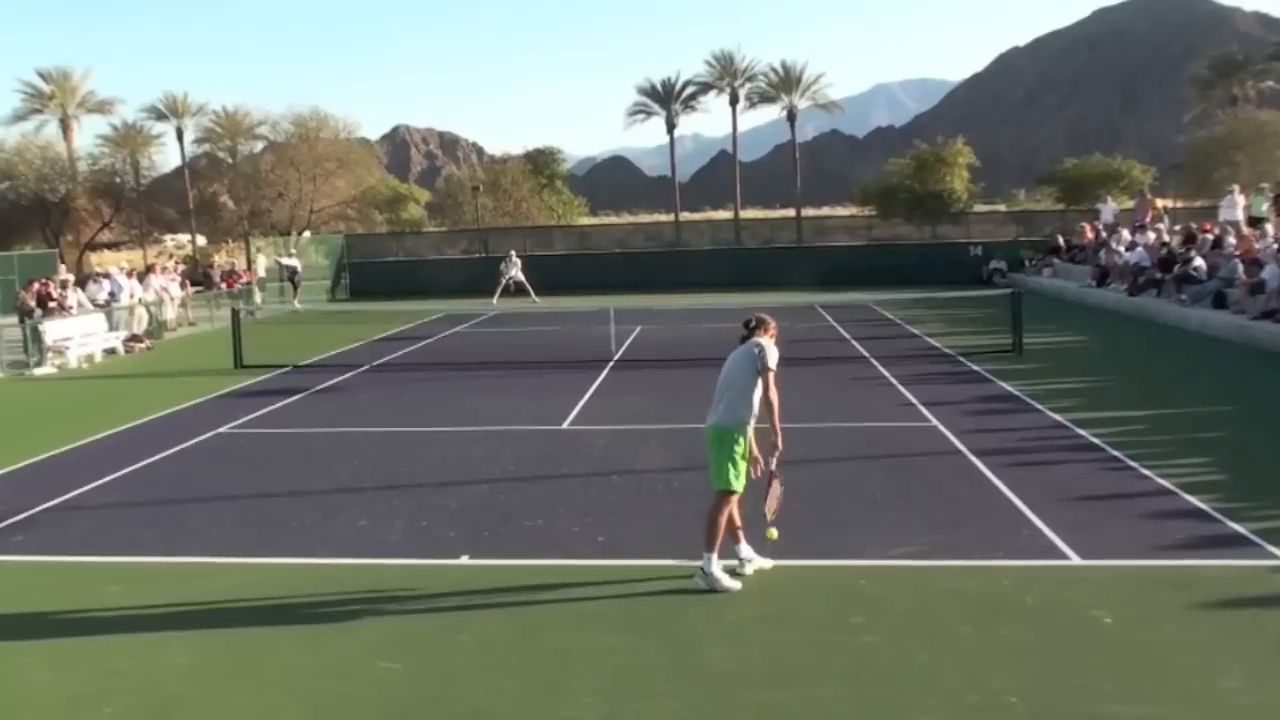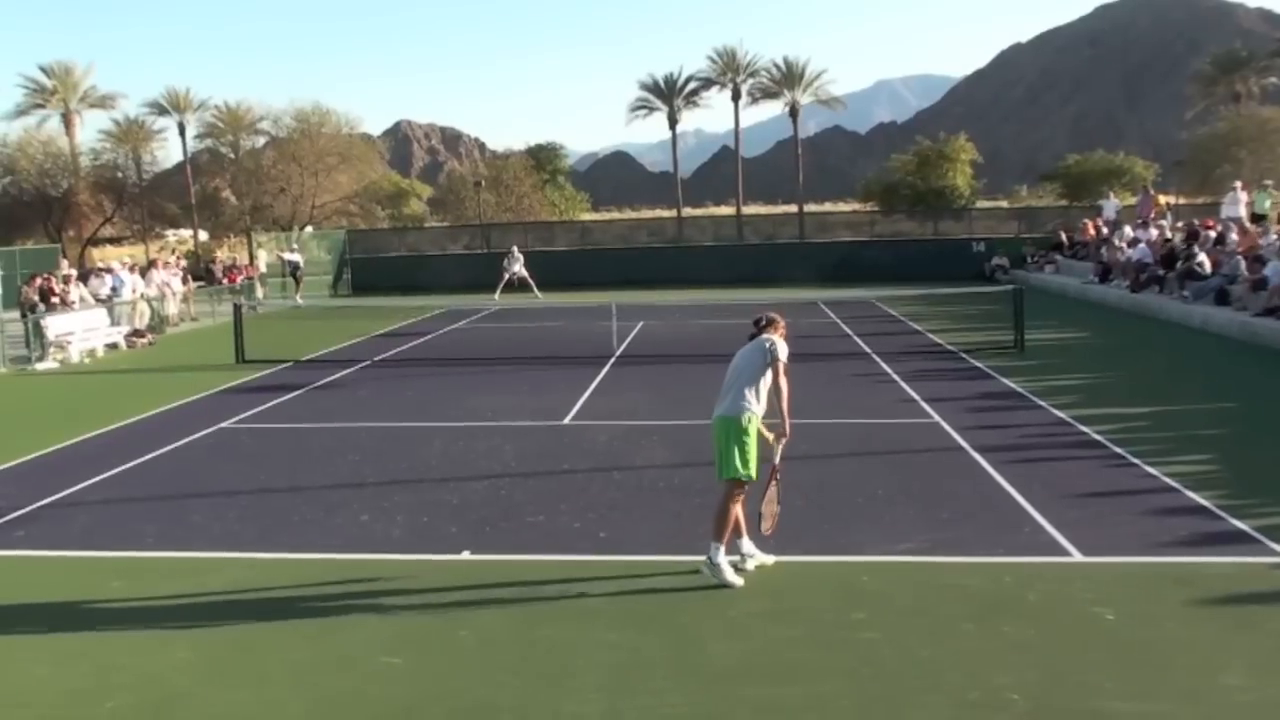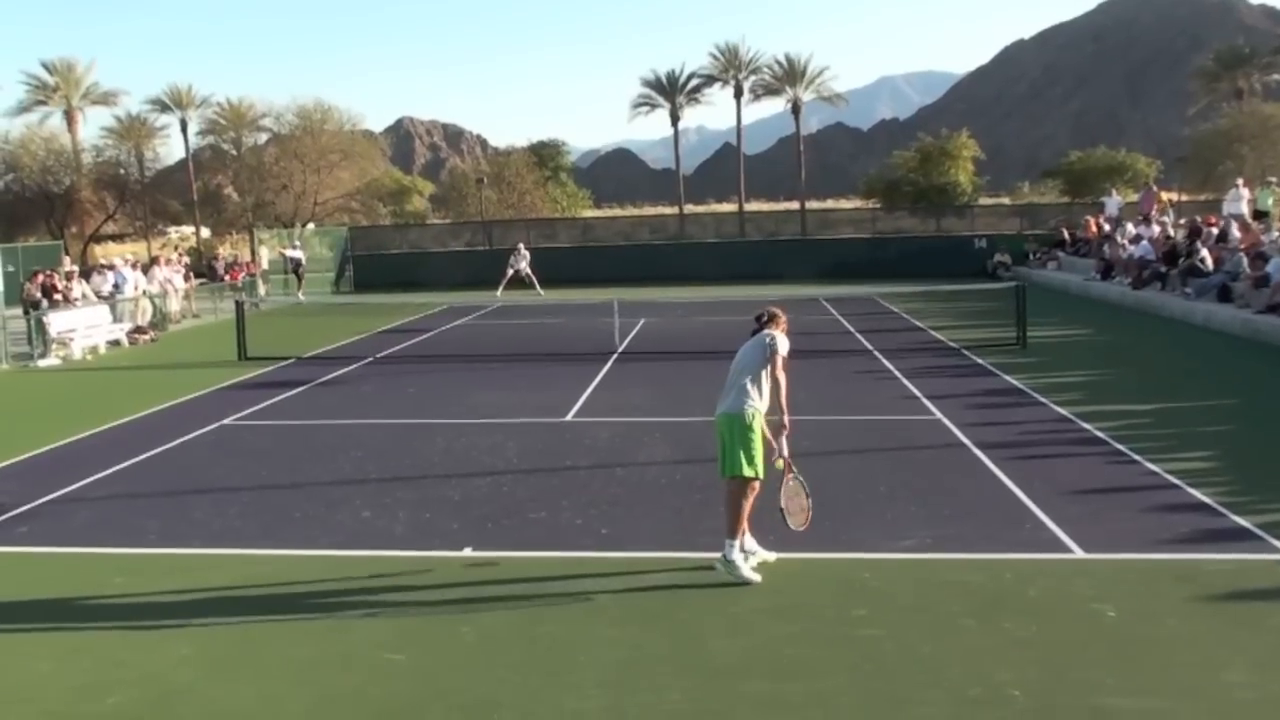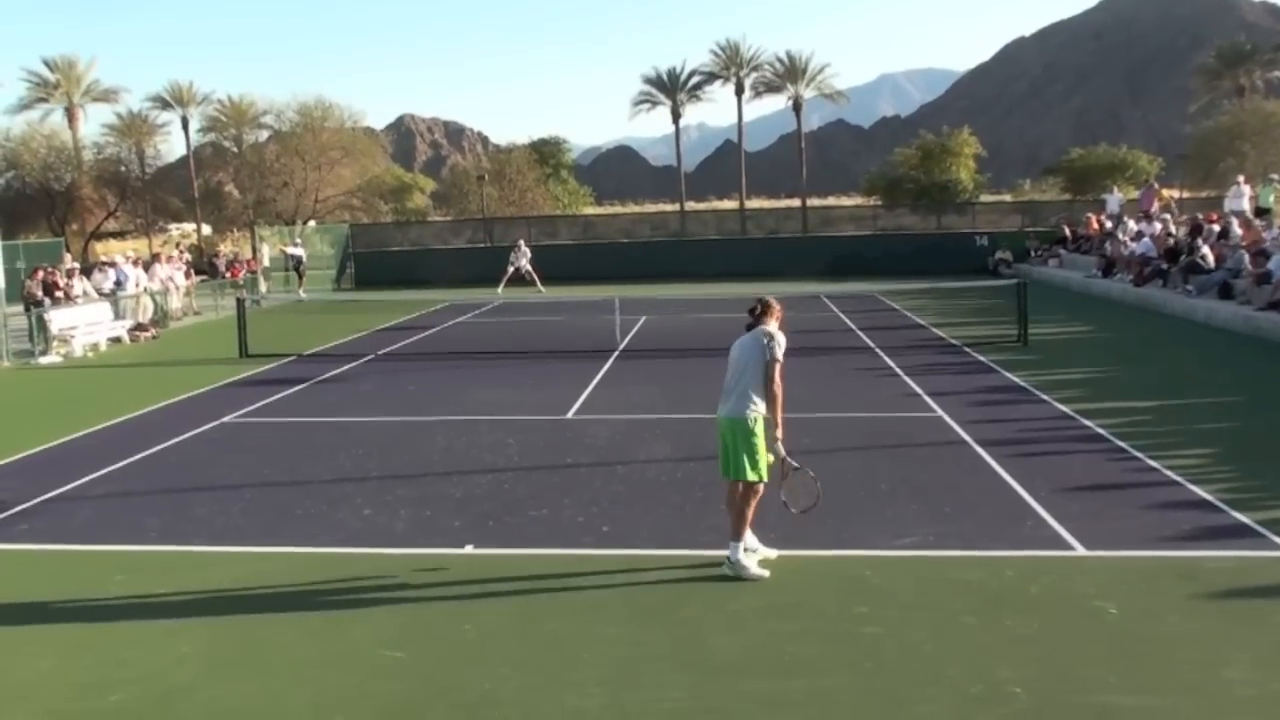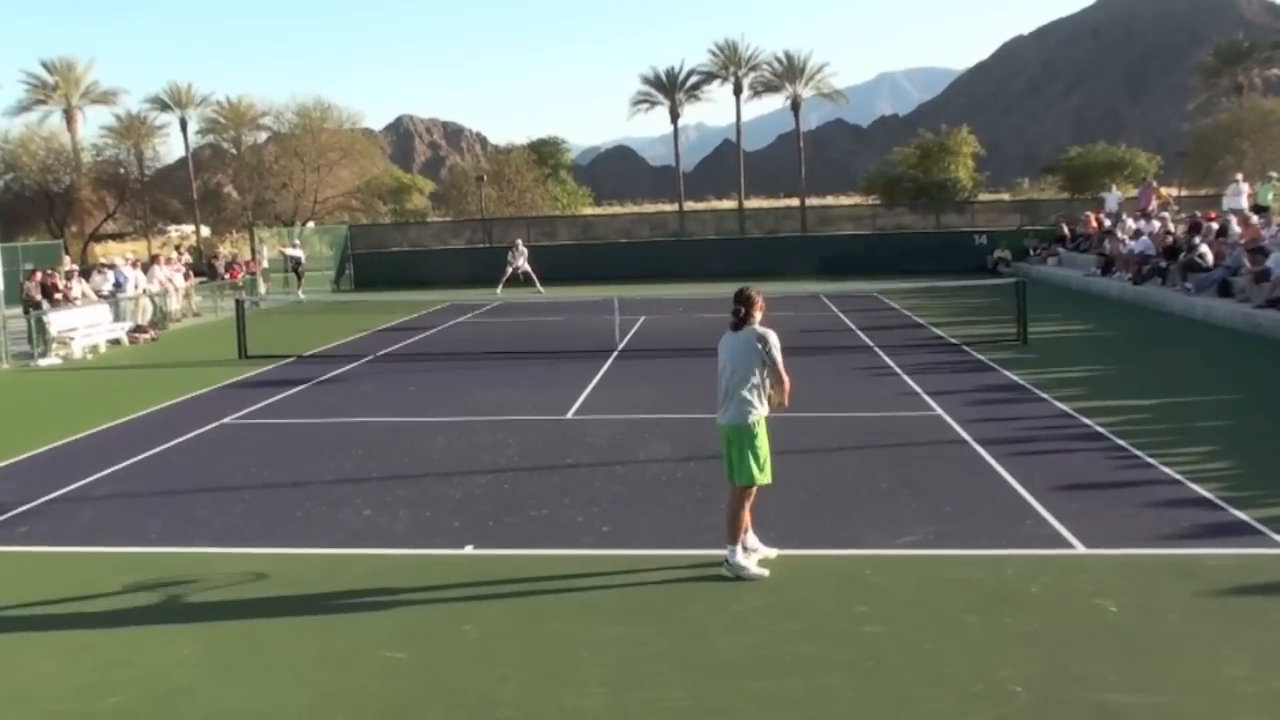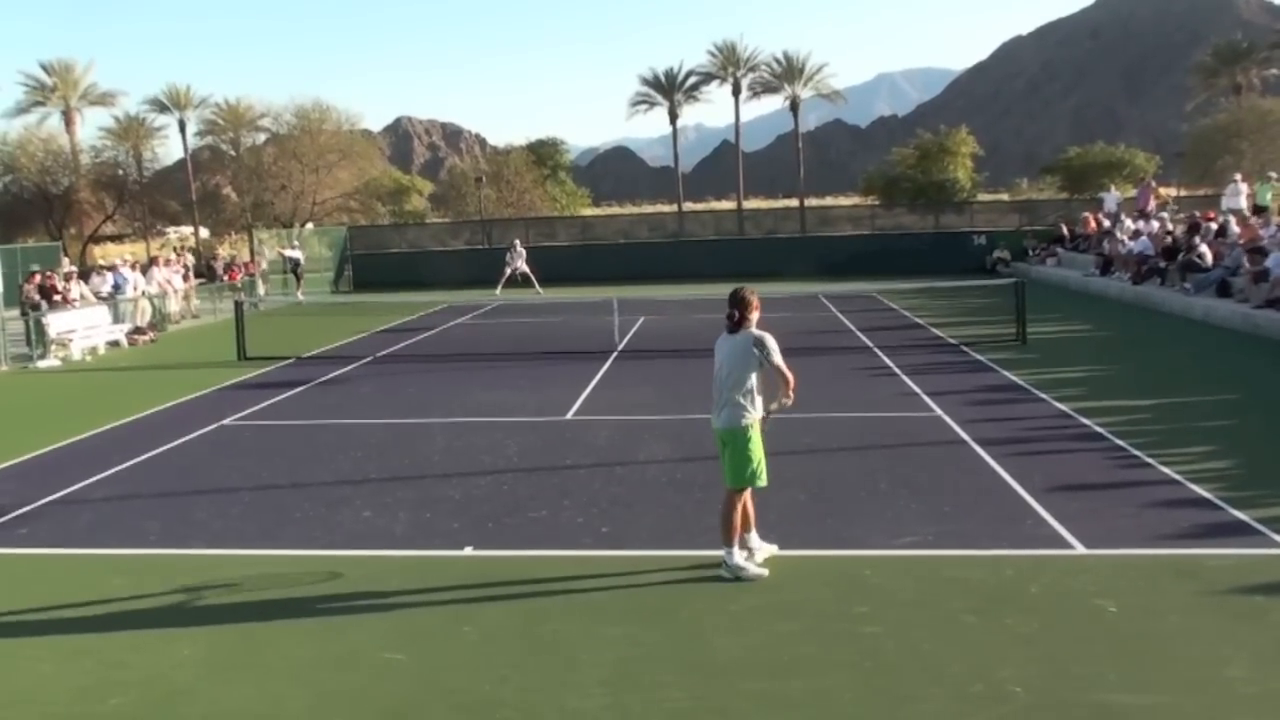
dt=0.3s
person 1, frame 1
left shoulder: (739, 353)
right shoulder: (765, 348)
right elbow: (769, 391)
left wrist: (753, 450)
right wrist: (776, 434)
left hip: (717, 426)
right hip: (731, 428)
left knee: (730, 494)
right knee: (724, 496)
left ankle: (745, 555)
right ankle: (709, 568)
person 1, frame 2
left shoulder: (748, 350)
right shoulder: (775, 344)
right elbow: (779, 380)
left wrist: (766, 434)
right wrist: (785, 420)
left hip: (722, 418)
right hip: (738, 419)
left knee: (735, 487)
right knee: (735, 488)
left ankle: (747, 551)
right ankle: (715, 558)
person 1, frame 3
left shoulder: (751, 345)
right shoulder: (777, 339)
right elbow: (776, 371)
left wrist: (766, 435)
right wrist: (784, 412)
left hip: (725, 414)
right hip: (742, 415)
left knee: (736, 484)
right knee: (749, 484)
left ankle: (747, 547)
right ankle: (731, 555)
person 1, frame 4
left shoulder: (742, 342)
right shoulder: (774, 336)
right elbow: (773, 384)
right wrist: (777, 424)
left hip: (726, 415)
right hip: (745, 417)
left knee: (736, 485)
right knee: (753, 487)
left ankle: (748, 544)
right ankle: (735, 557)
person 1, frame 5
left shoulder: (727, 339)
right shoulder: (764, 336)
right elbow: (782, 381)
left wrist: (765, 393)
right wrist: (782, 398)
left hip: (727, 419)
right hip: (747, 420)
left knee: (742, 487)
right knee: (744, 489)
left ankle: (749, 544)
right ankle: (733, 559)
person 1, frame 6
left shoulder: (723, 340)
right shoulder: (760, 339)
right elbow: (787, 378)
right wrist: (786, 395)
left hip: (722, 422)
right hip: (742, 423)
left knee: (743, 487)
right knee: (736, 491)
left ankle: (752, 545)
right ankle: (731, 560)
